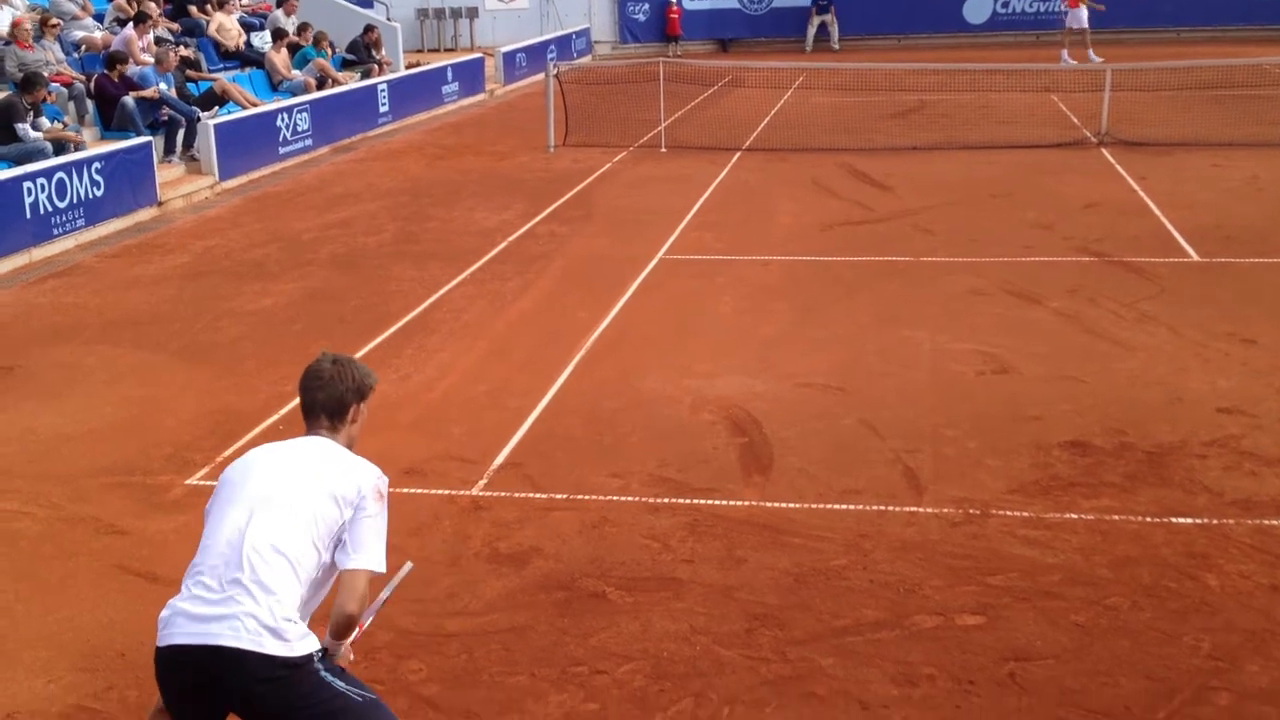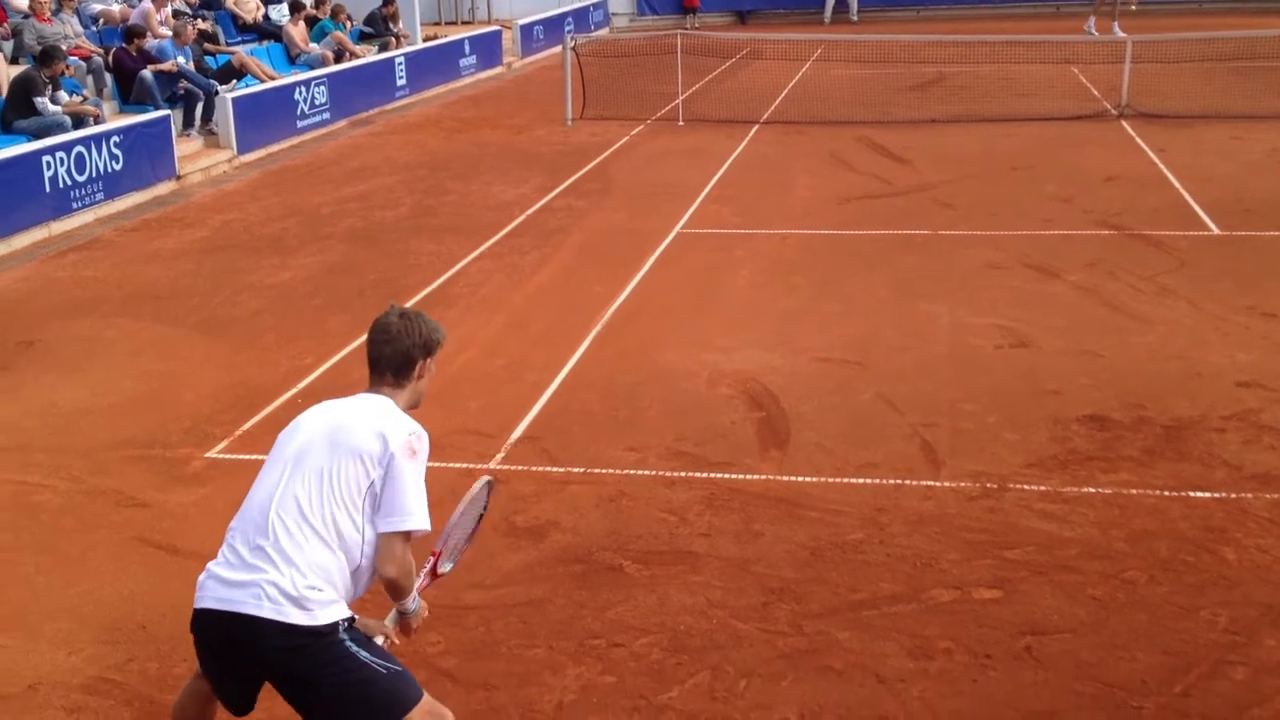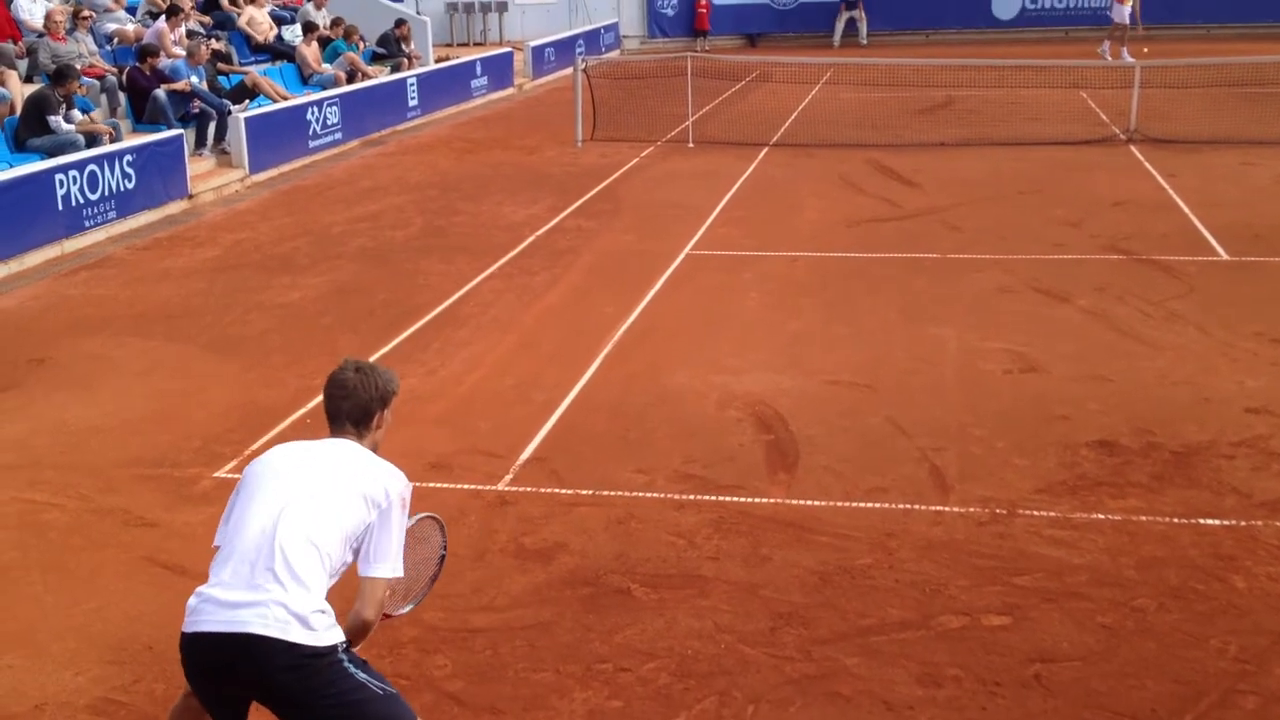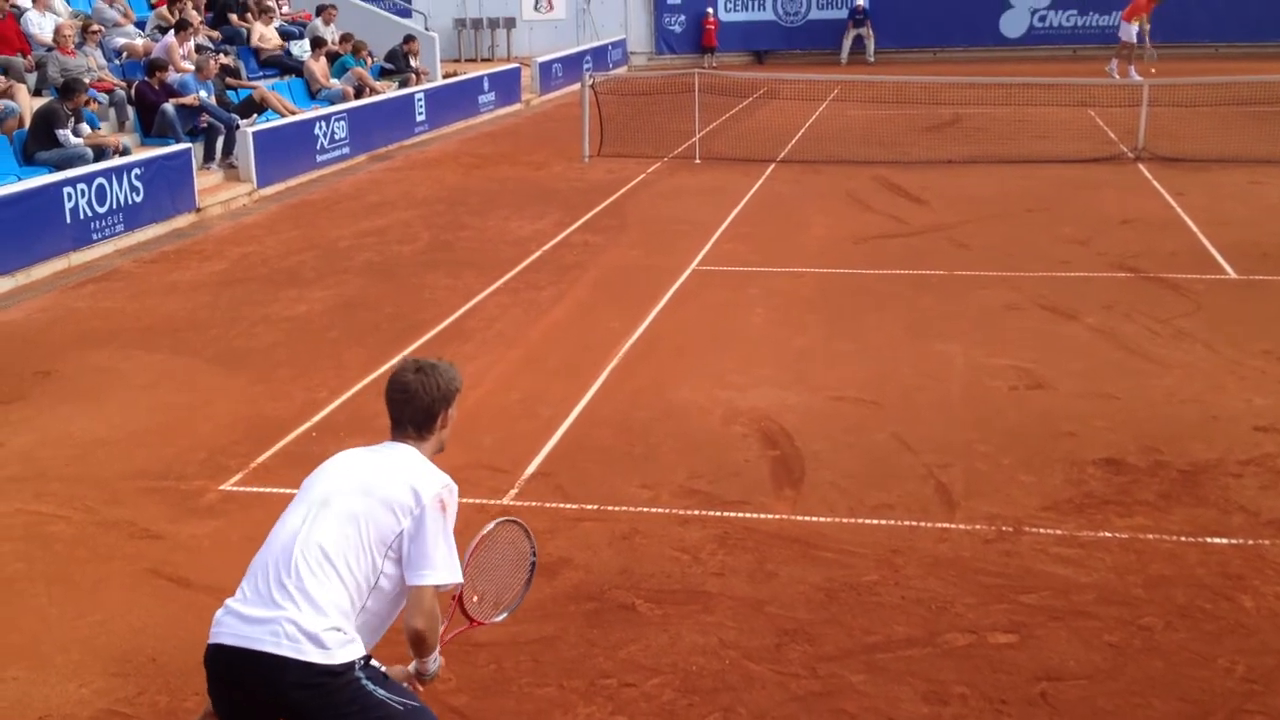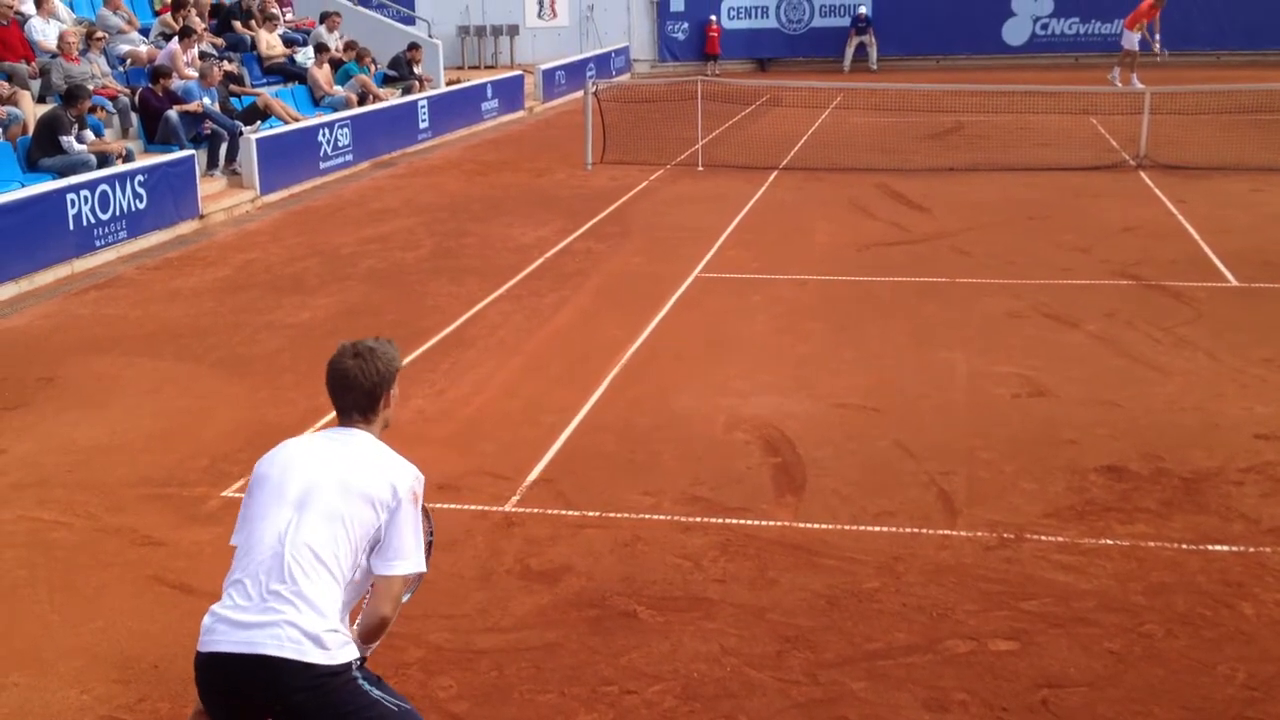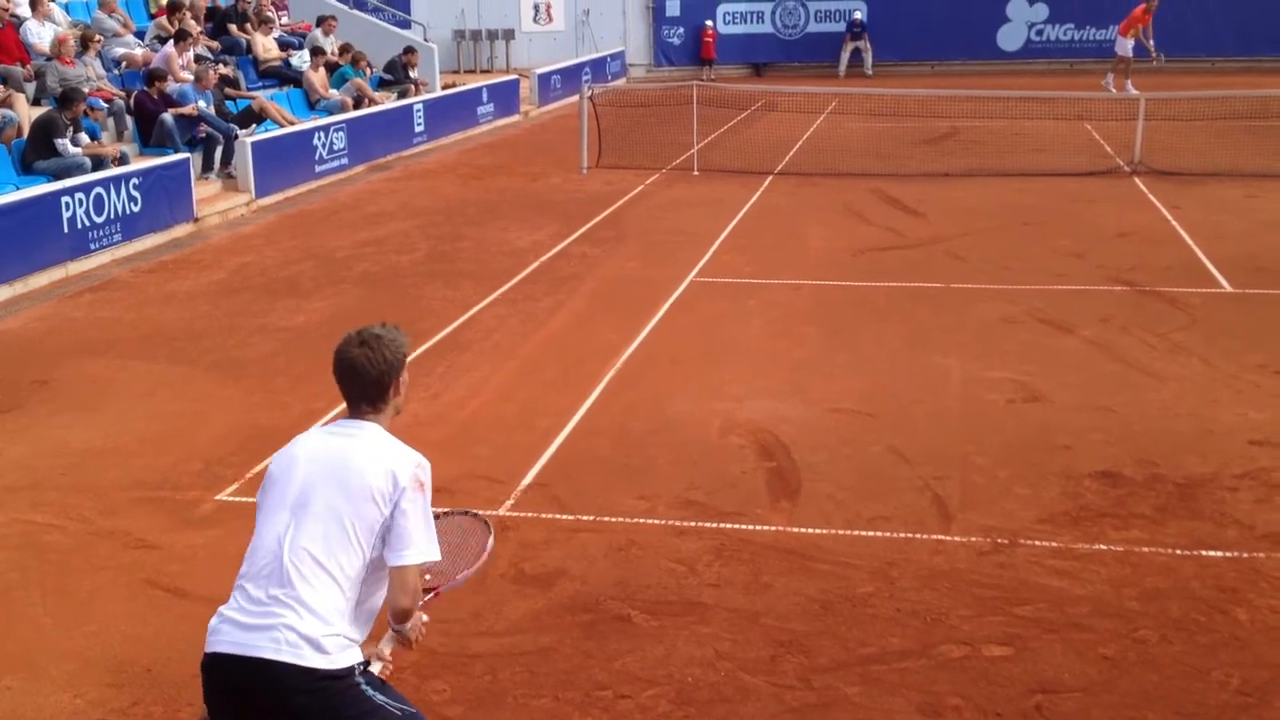
dt=0.5s
person 1, frame 1
left shoulder: (245, 462)
right shoulder: (363, 477)
right elbow: (350, 605)
right wrist: (335, 646)
left hip: (180, 640)
right hip: (264, 649)
person 1, frame 2
left shoulder: (314, 416)
right shoulder: (401, 432)
right elbow: (391, 566)
left wrist: (354, 624)
right wrist: (410, 606)
left hip: (215, 603)
right hip: (291, 618)
left knee: (209, 680)
person 1, frame 3
left shoulder: (268, 459)
right shoulder: (387, 479)
right elbow: (367, 611)
right wrist: (339, 649)
left hip: (207, 628)
right hip: (291, 639)
person 1, frame 4
left shoulder: (340, 462)
right shoulder: (431, 485)
right elbow: (419, 620)
left wrist: (377, 672)
right wrist: (427, 664)
left hip: (229, 644)
right hip: (306, 659)
person 1, frame 5
left shoulder: (277, 455)
right shoulder: (398, 475)
right elbow: (384, 607)
right wrist: (358, 647)
left hip: (221, 648)
right hip: (305, 660)
person 1, frame 6
left shoulder: (293, 450)
right shoulder: (404, 465)
right elbow: (404, 598)
right wrist: (404, 626)
left hip: (227, 652)
right hip: (307, 664)
